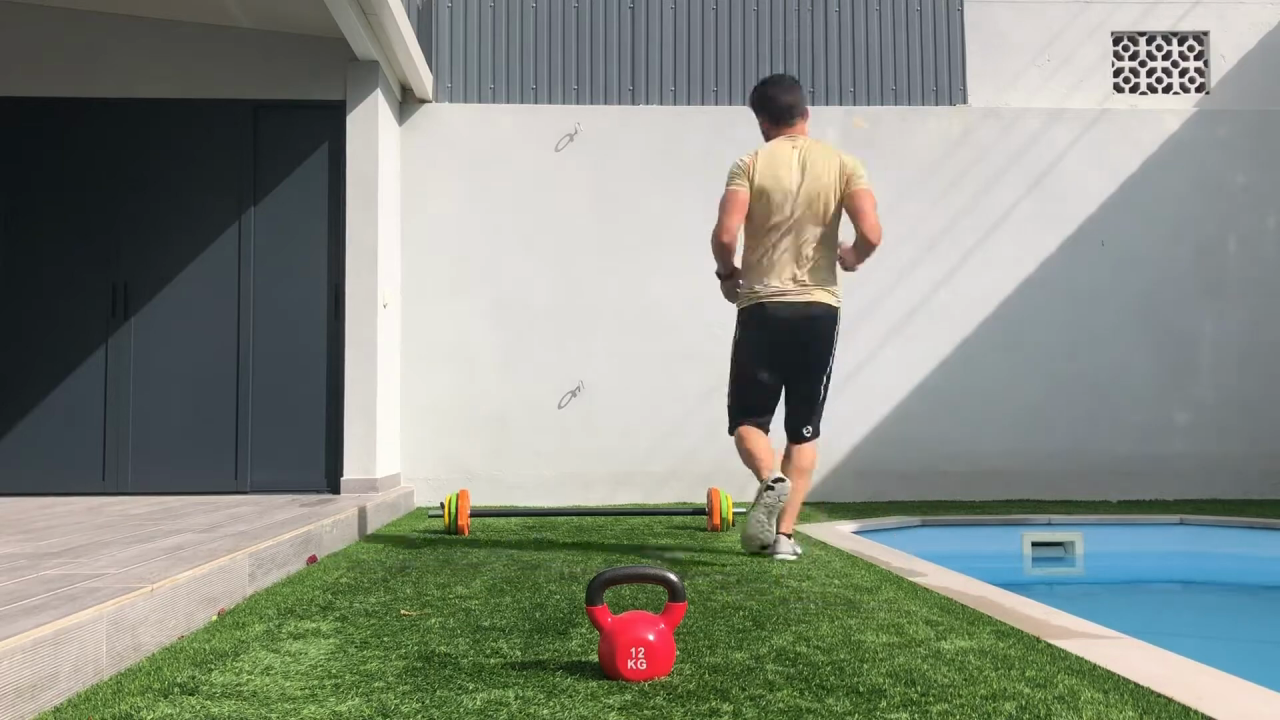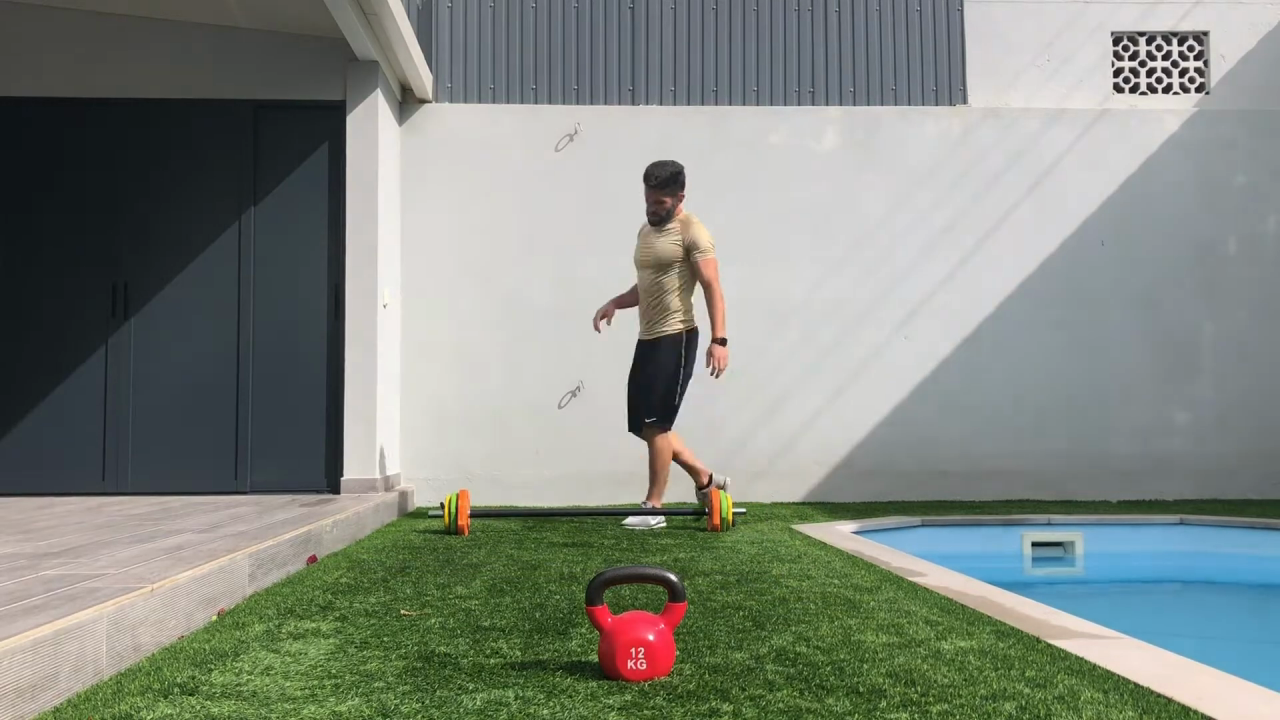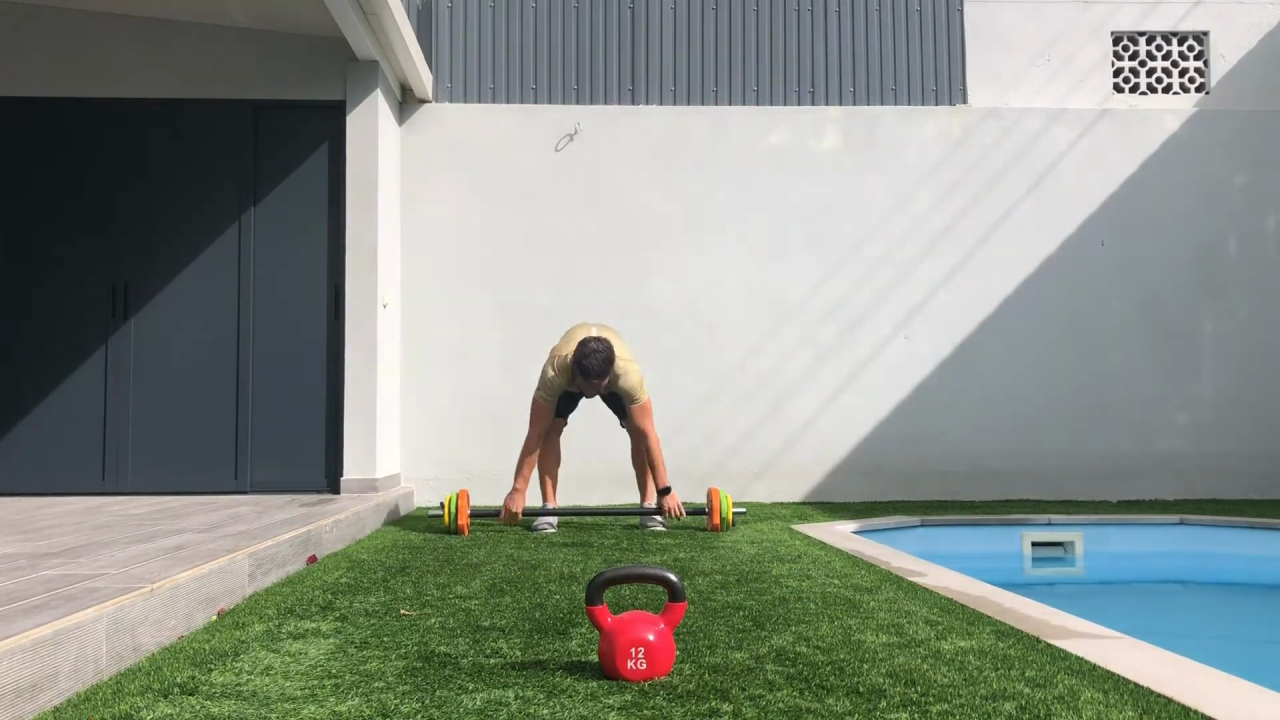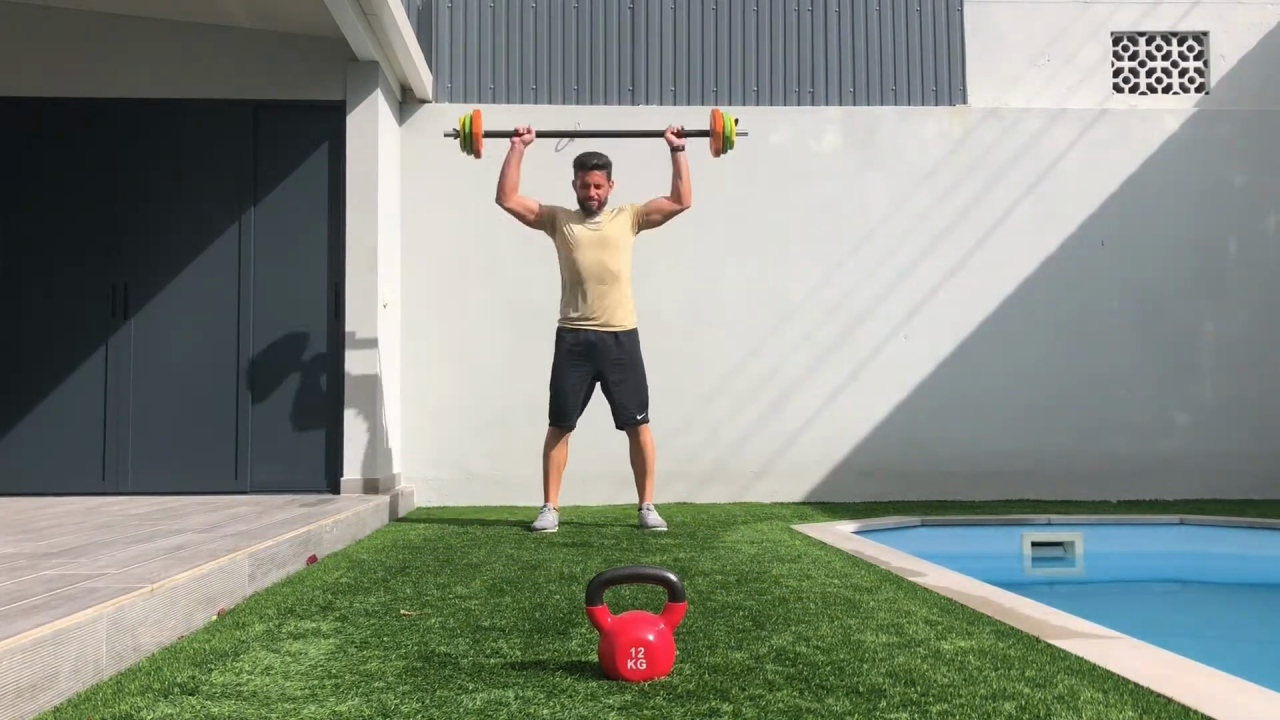
dt=0.7s
person 1, frame 1
left shoulder: (750, 164)
right shoulder: (842, 164)
left elbow: (724, 238)
right elbow: (871, 235)
left wrist: (726, 272)
left hip: (763, 311)
right hip: (819, 312)
left knee: (746, 424)
right knee: (803, 433)
left ankle: (771, 483)
right ankle: (786, 535)
person 1, frame 2
left shoulder: (692, 231)
right shoulder: (646, 231)
left elbow: (712, 287)
left wrist: (719, 340)
right wrist: (613, 303)
left hip: (673, 340)
right hip: (647, 340)
left knee: (656, 425)
right knee: (643, 427)
left ankle: (654, 509)
right ankle: (708, 481)
person 1, frame 3
left shoulder: (627, 373)
right shoulder: (556, 372)
left elbow: (648, 435)
right elbow: (535, 436)
left wrist: (665, 492)
right wrist: (517, 491)
left hip: (613, 374)
right hip: (569, 371)
left knee: (637, 429)
right knee: (551, 428)
left ankle: (648, 507)
right ankle: (549, 509)
person 1, frame 4
left shoulder: (629, 216)
right shoulder: (557, 218)
left elbow: (681, 202)
right elbow: (506, 199)
left wrist: (677, 151)
right wrist: (516, 150)
left hip: (621, 338)
right hip: (574, 338)
left knee: (638, 425)
right knee: (560, 427)
left ankle: (647, 506)
right ankle: (550, 507)
